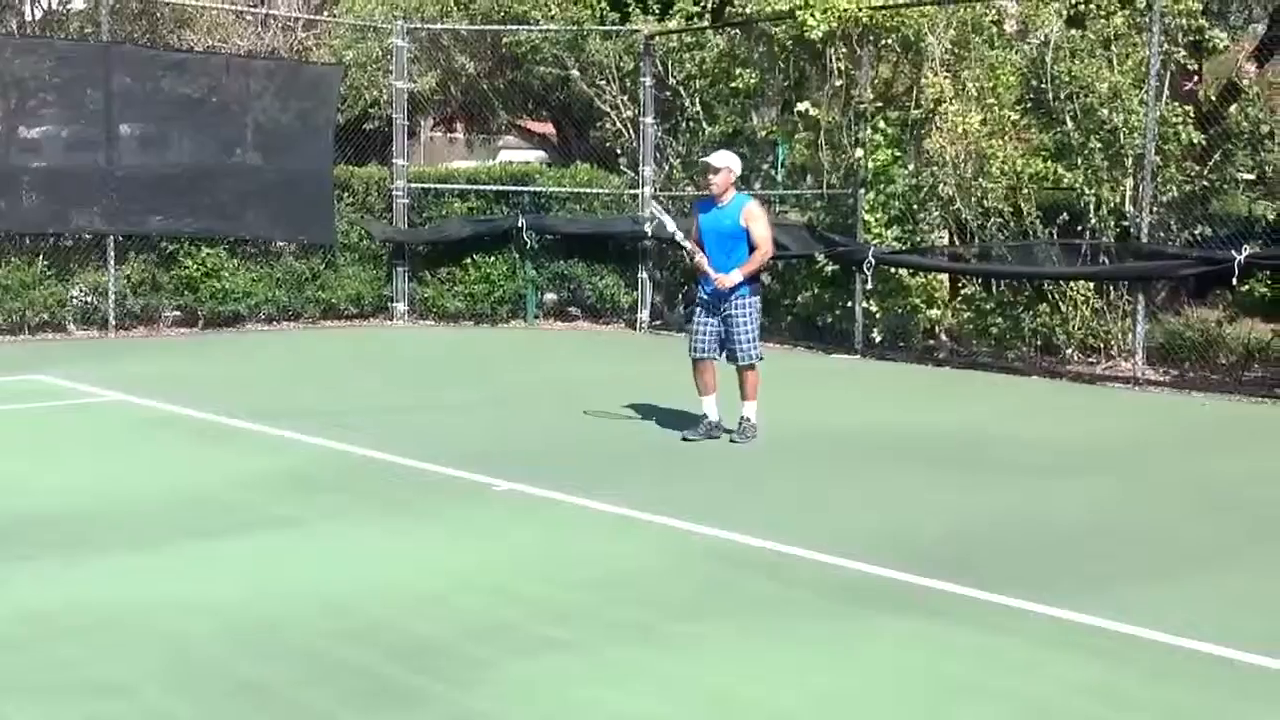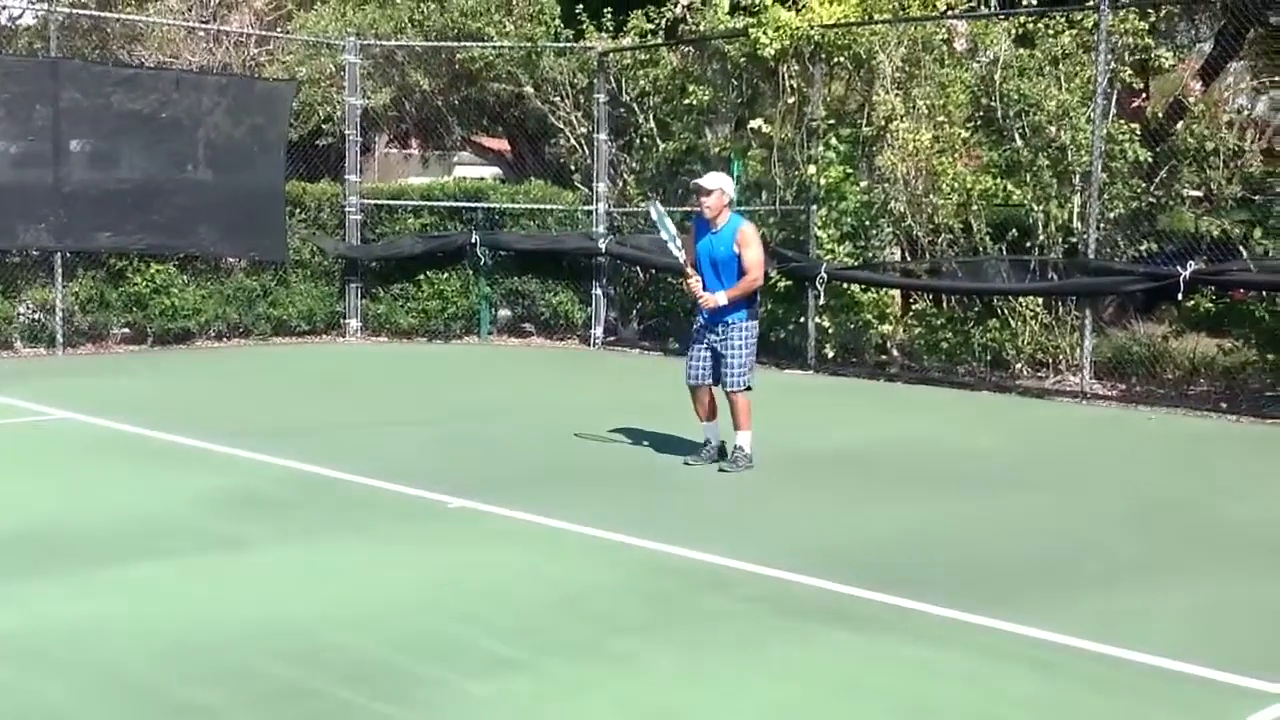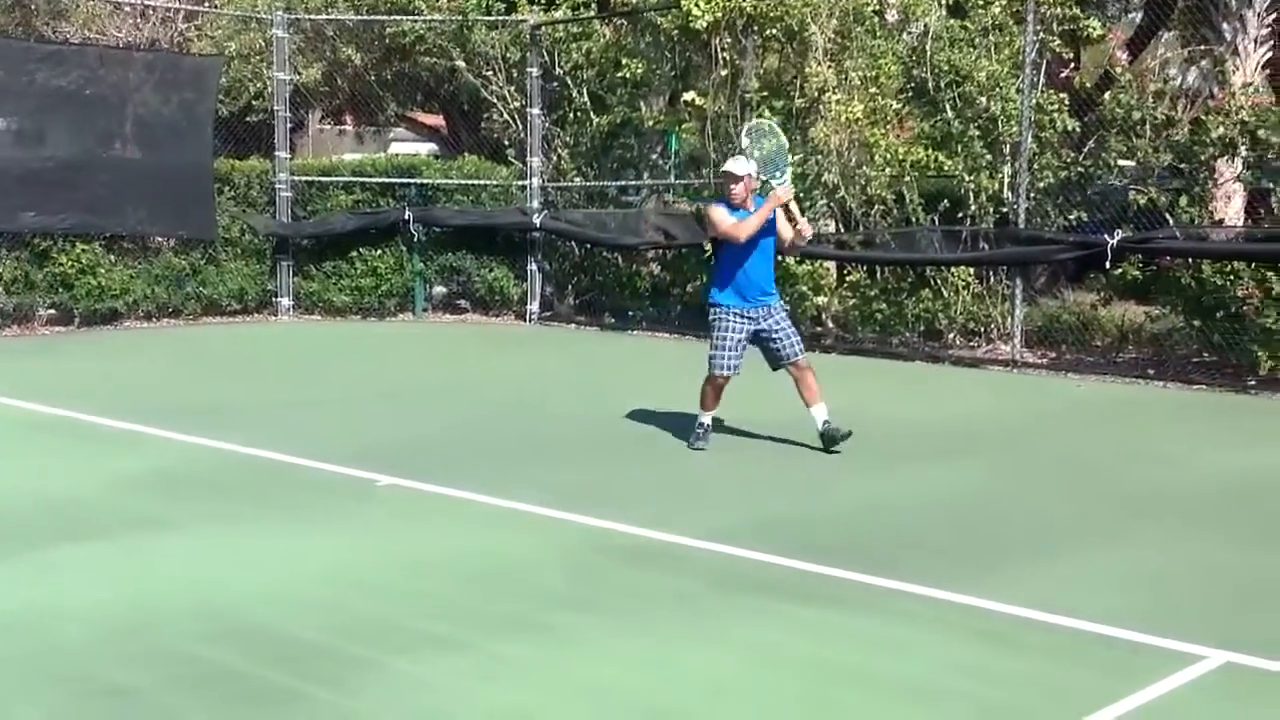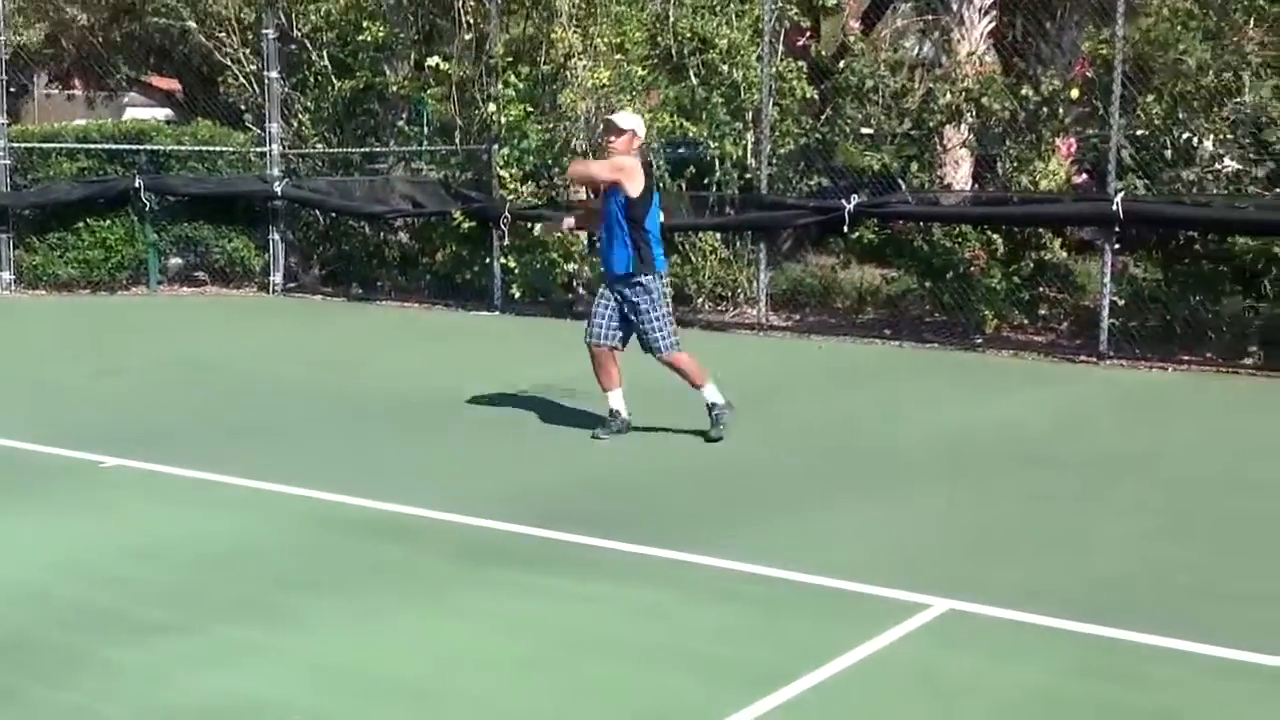
dt=1s
person 1, frame 1
left shoulder: (749, 208)
right shoulder: (702, 207)
left elbow: (764, 251)
right elbow: (695, 243)
left wrist: (735, 276)
right wrist: (698, 257)
left hip: (742, 295)
right hip: (707, 293)
left knee: (745, 360)
right knee: (700, 356)
left ankle: (748, 421)
right ankle: (711, 420)
person 1, frame 2
left shoulder: (743, 231)
right shoulder: (697, 228)
left elbow: (756, 277)
right elbow: (691, 265)
left wrist: (721, 297)
right wrist: (693, 280)
left hip: (738, 320)
right hip: (706, 320)
left knee: (735, 386)
right knee: (697, 383)
left ankle: (743, 450)
right ankle: (713, 443)
person 1, frame 3
left shoulder: (773, 207)
right shoulder: (717, 211)
left elbow: (789, 242)
right elbow: (739, 234)
left wrist: (801, 235)
right wrist: (770, 205)
left hip: (768, 306)
right hip: (729, 308)
left knee: (799, 364)
right knee: (719, 374)
left ankle: (824, 426)
right ankle: (703, 425)
person 1, frame 4
left shoulder: (627, 166)
right shoulder: (616, 175)
left elbow: (575, 173)
right elbow: (599, 219)
left wrist: (577, 164)
right wrist: (572, 221)
left hip: (644, 278)
right hip: (615, 278)
left knee: (664, 352)
right knee: (598, 344)
left ankle: (716, 404)
right ankle: (617, 414)
